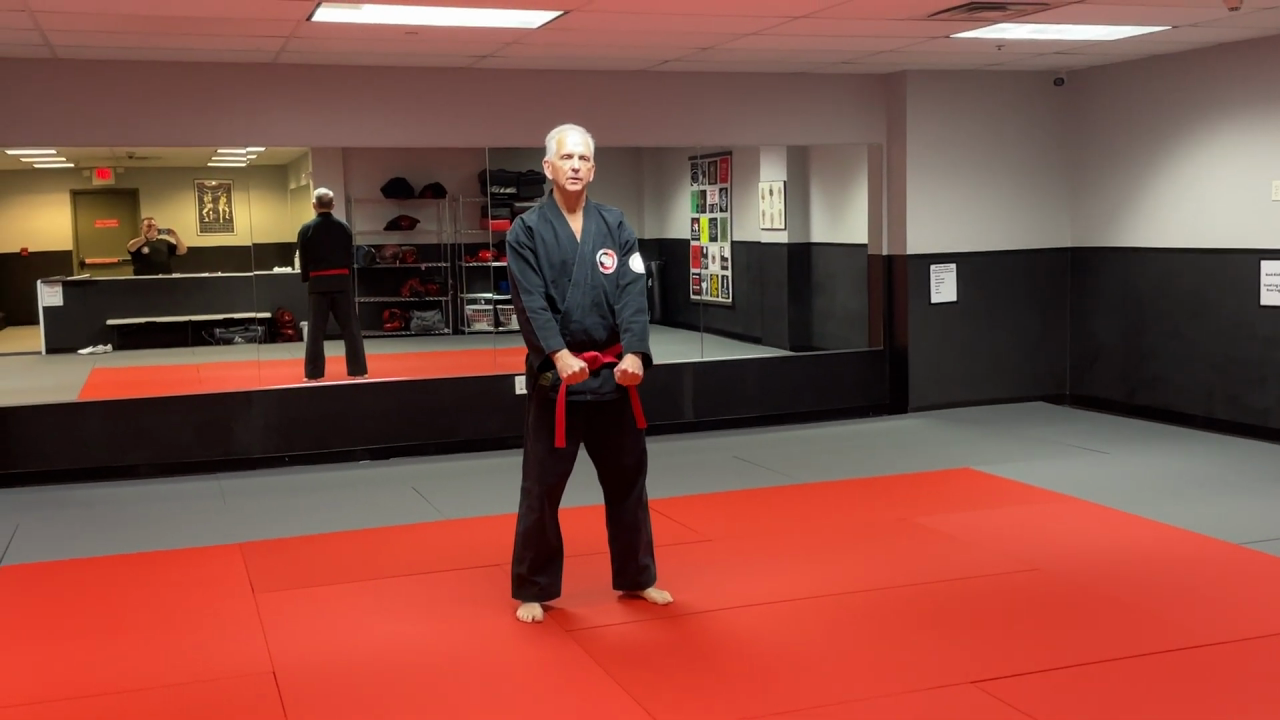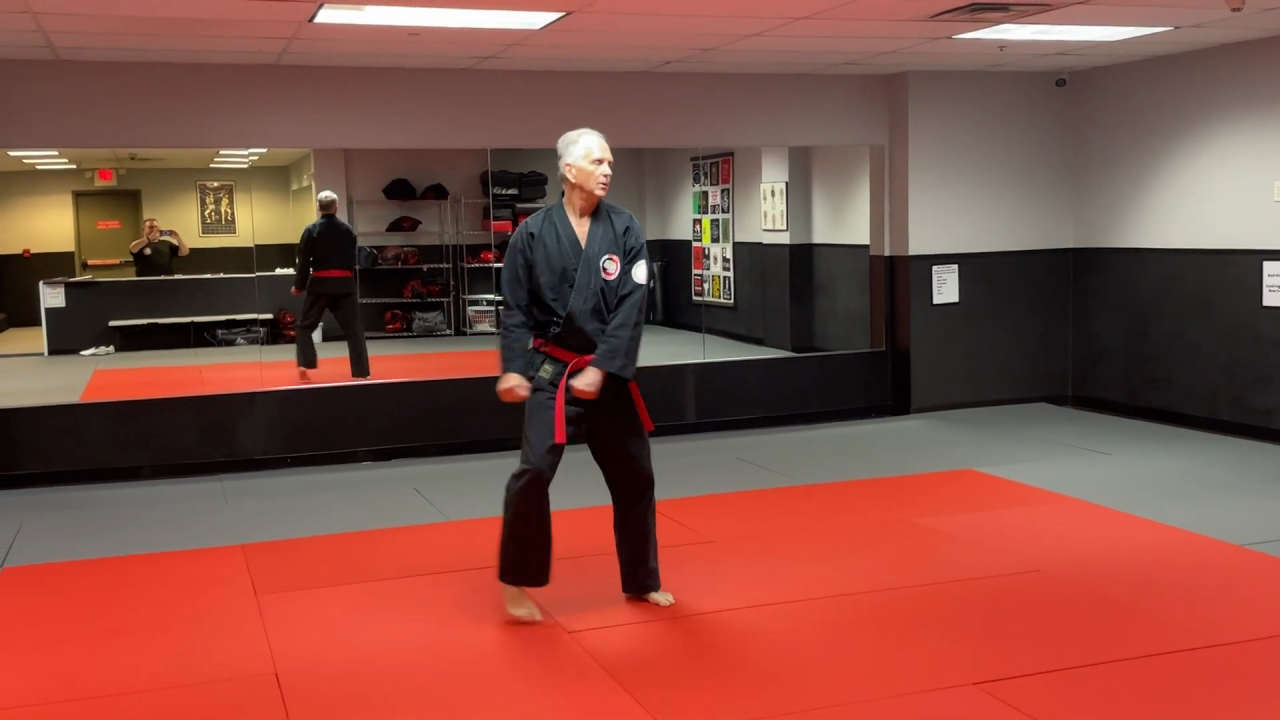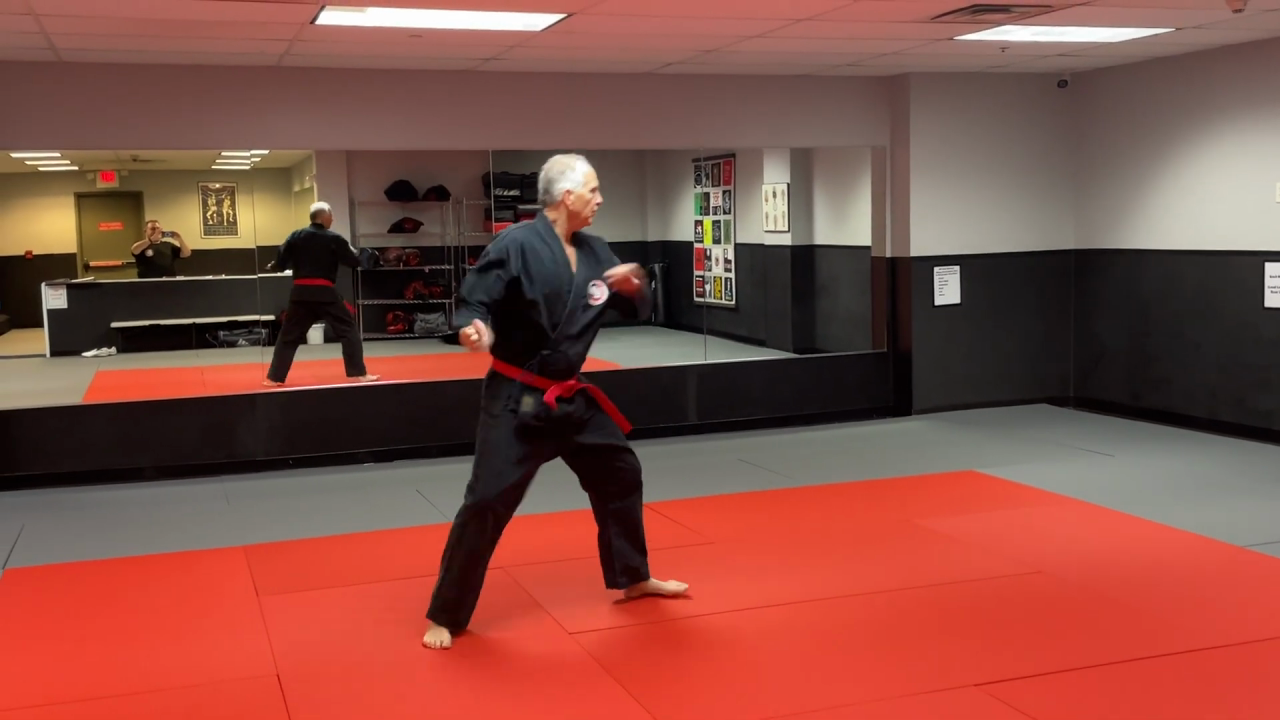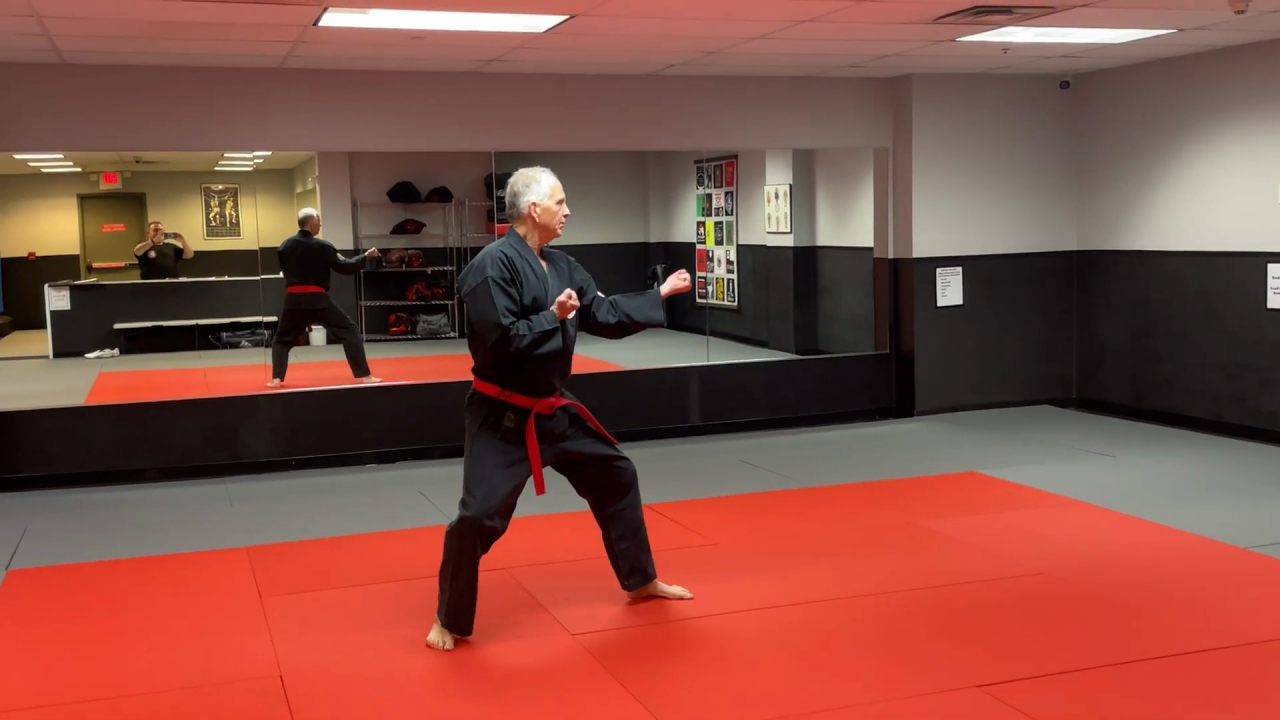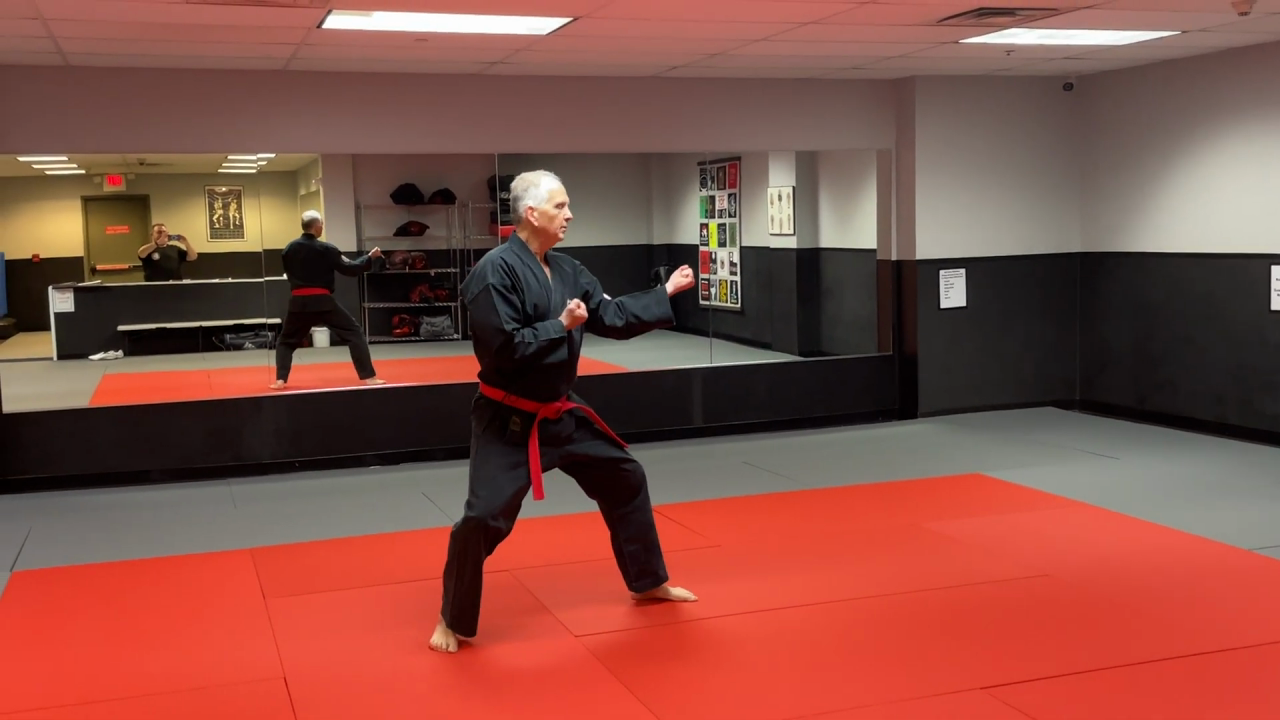
dt=0.3s
person 1, frame 1
left shoulder: (615, 225)
right shoulder: (527, 231)
left elbow: (632, 295)
right elbow: (531, 303)
left wrist: (634, 353)
right wrist: (559, 356)
left hip: (612, 371)
right hip: (555, 374)
left knee: (627, 477)
right knee: (543, 485)
left ankle: (636, 578)
right ankle: (533, 589)
person 1, frame 2
left shoulder: (625, 228)
right shoulder: (534, 232)
left elbow: (631, 307)
right elbow: (516, 307)
left wrist: (602, 368)
right wrist: (513, 368)
left hip: (608, 374)
right hip: (553, 371)
left knee: (635, 479)
right knee: (534, 472)
left ankle: (642, 582)
right ankle: (520, 582)
person 1, frame 3
left shoulder: (593, 251)
right shoulder: (514, 248)
left elbow: (634, 309)
right elbow: (474, 301)
left wrist: (632, 285)
right wrist: (473, 325)
left hip: (569, 394)
right hip: (515, 397)
left knee: (619, 471)
right knee: (487, 507)
left ankle: (633, 577)
right ankle: (445, 615)
person 1, frame 4
left shoulder: (560, 265)
right shoulder: (494, 264)
left elbow: (604, 316)
right elbow: (500, 341)
left wrist: (660, 294)
right wrist: (553, 317)
left hip: (553, 409)
right hip: (501, 415)
left knee: (616, 476)
right knee: (479, 517)
left ankle: (640, 579)
right ankle: (450, 619)
person 1, frame 5
left shoulder: (566, 269)
right shoulder: (496, 270)
left elbow: (613, 317)
right elbow: (505, 349)
left wrist: (667, 292)
right wrist: (561, 328)
left hip: (562, 412)
right hip: (508, 417)
left knee: (626, 480)
right knee: (484, 517)
left ankle: (650, 582)
right ankle: (454, 621)
person 2, frame 1
left shoulder: (307, 229)
right shoulder: (344, 227)
left elbow: (303, 259)
right elbow: (350, 256)
left wrist: (306, 279)
left hip: (318, 282)
right hip: (342, 281)
left knee: (316, 330)
right knee: (350, 327)
left ankle: (313, 374)
right ankle: (358, 371)
person 2, frame 2
left shoulder: (312, 230)
right shoulder: (348, 230)
left elbow: (304, 260)
right elbow: (353, 259)
left wrist: (299, 285)
left hip: (320, 283)
right hip: (345, 283)
left knee: (305, 327)
right knee: (354, 329)
left ankle: (306, 364)
right ankle: (361, 373)
person 2, frame 3
left shoulder: (296, 236)
right shoulder: (334, 239)
left elbow: (280, 262)
right elbow: (353, 262)
left wrist: (272, 267)
right wrist: (351, 250)
left hip: (300, 292)
right hip: (324, 293)
left knee: (288, 337)
right knee: (349, 330)
left ankle: (275, 378)
right ankle: (358, 373)
person 2, frame 4
left shoulder: (285, 246)
right shoulder: (321, 247)
right elbow: (345, 267)
right wrist: (366, 256)
left hip: (294, 300)
right hip: (317, 299)
left knee: (282, 339)
right knee: (349, 331)
left ankle: (277, 378)
right ankle: (364, 375)
person 2, frame 5
left shoulder: (290, 249)
right shoulder: (326, 249)
right elbow: (350, 269)
right wrist: (370, 257)
left hip: (299, 302)
right hip: (323, 301)
left knee: (286, 340)
right knee: (354, 334)
left ankle: (280, 379)
right ankle: (369, 376)
